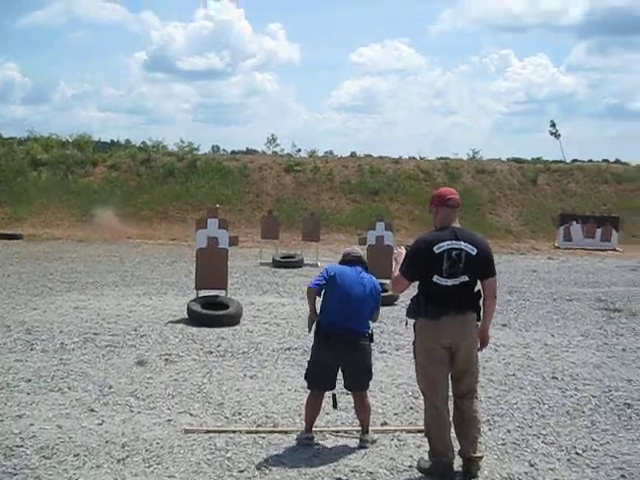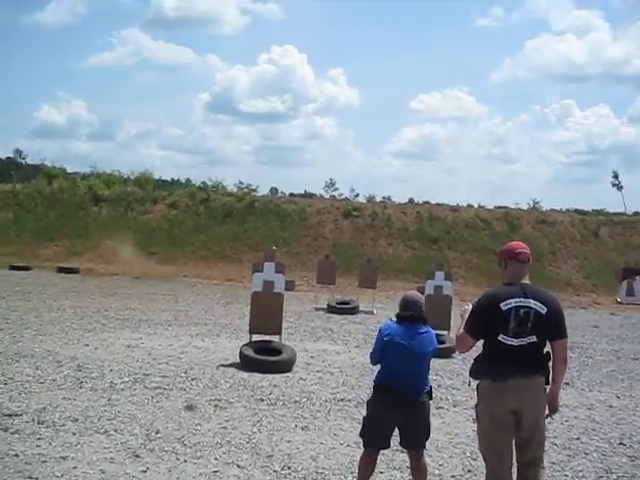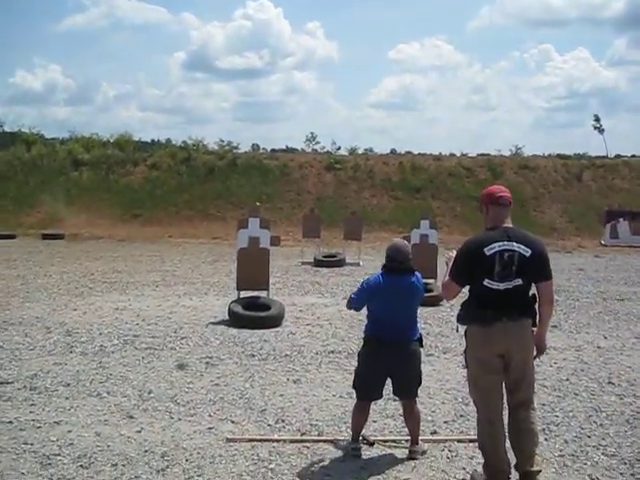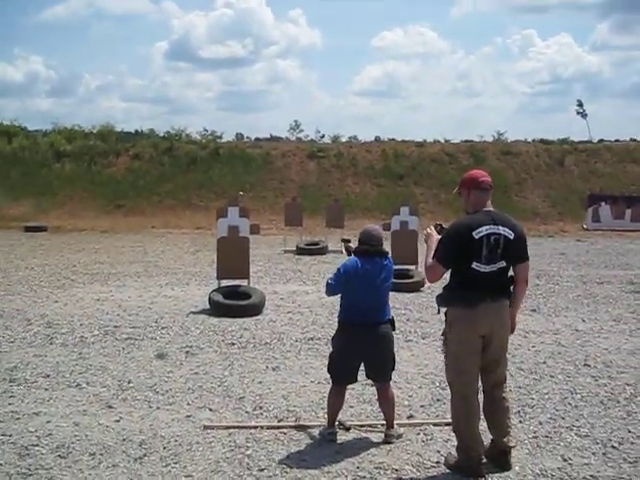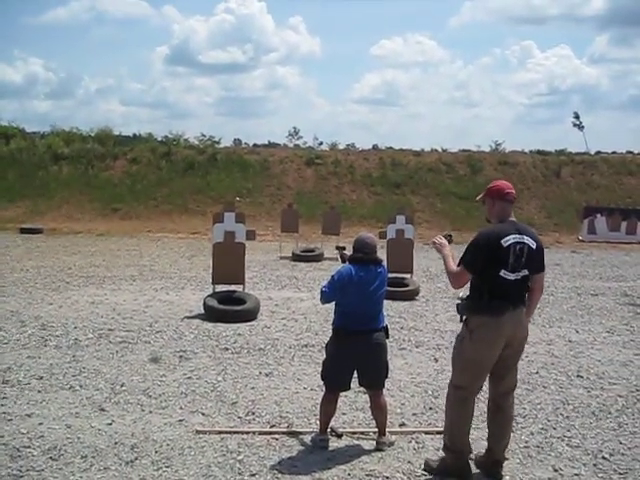
dt=1s
person 1, frame 1
left shoulder: (424, 243)
right shoulder: (479, 244)
left elbow: (397, 286)
right elbow: (491, 293)
left wrist: (399, 259)
right wrist: (485, 326)
left hip: (431, 326)
right hip: (466, 325)
left knee: (435, 397)
right knee: (467, 394)
person 1, frame 2
left shoulder: (490, 299)
right shoulder: (550, 302)
left elbow: (462, 346)
right elbow: (561, 355)
left wrist: (467, 315)
right wrist: (554, 392)
left hip: (495, 388)
right hip: (533, 388)
person 1, frame 3
left shoulder: (474, 245)
right shoulder: (534, 245)
left elbow: (448, 293)
right elbow: (547, 297)
left wrist: (451, 262)
right wrist: (541, 333)
left hip: (483, 333)
right hip: (521, 331)
left knee: (488, 408)
right knee: (523, 405)
person 1, frame 4
left shoulder: (460, 228)
right shoulder: (513, 228)
left elbow: (432, 275)
right elbow: (522, 279)
left wrist: (432, 242)
right wrist: (512, 312)
left hip: (464, 314)
right hip: (498, 312)
left knee: (463, 388)
right knee: (496, 384)
right ankle: (501, 449)
person 1, frame 5
left shoulder: (488, 236)
right shoulder: (532, 239)
left elbow: (457, 280)
right elbow: (537, 287)
left wrist: (445, 251)
left hip: (485, 322)
right hip: (516, 322)
left knee: (462, 392)
right knee: (504, 393)
person 2, frame 1
left shoulder: (333, 271)
right shoulder: (373, 283)
left elbow: (313, 288)
right elbow: (374, 317)
left wrist: (313, 312)
left hip: (327, 339)
right hip: (358, 342)
left knee: (317, 390)
right knee: (360, 393)
left ankle: (307, 432)
right ankle: (365, 435)
person 2, frame 2
left shoulder: (388, 329)
right shoulder: (431, 336)
left elbow: (374, 360)
right elbow: (422, 361)
left hip: (385, 398)
right hip: (417, 401)
left knee: (371, 449)
right knee: (416, 453)
person 2, frame 3
left shoulder: (374, 282)
right shoulder: (417, 281)
left elbow: (352, 305)
left hip: (375, 348)
right hip: (407, 349)
left knee: (363, 399)
right knee: (409, 401)
left ankle: (354, 443)
right ankle: (415, 445)
person 2, frame 4
left shoulder: (350, 265)
right shoulder: (387, 264)
left elbow: (330, 290)
right wrist: (355, 255)
left hip: (350, 331)
right hip: (380, 331)
left knee: (339, 384)
right knee: (383, 384)
left ankle: (330, 428)
right ankle: (390, 429)
person 2, frame 5
left shoulder: (345, 273)
right shoulder: (381, 271)
left elbow: (324, 297)
right wrist: (349, 261)
left hip: (344, 339)
right hip: (374, 339)
left knee: (332, 390)
right knee: (376, 392)
left ankle: (322, 435)
right ankle: (382, 437)
